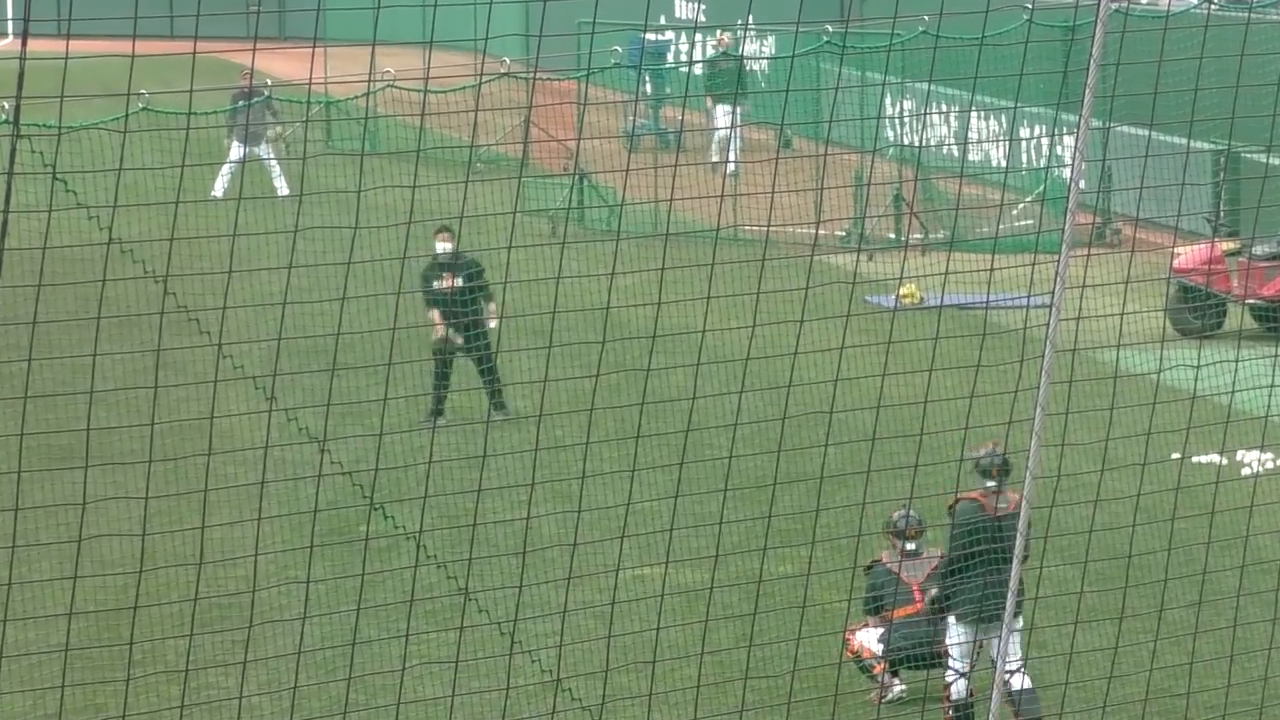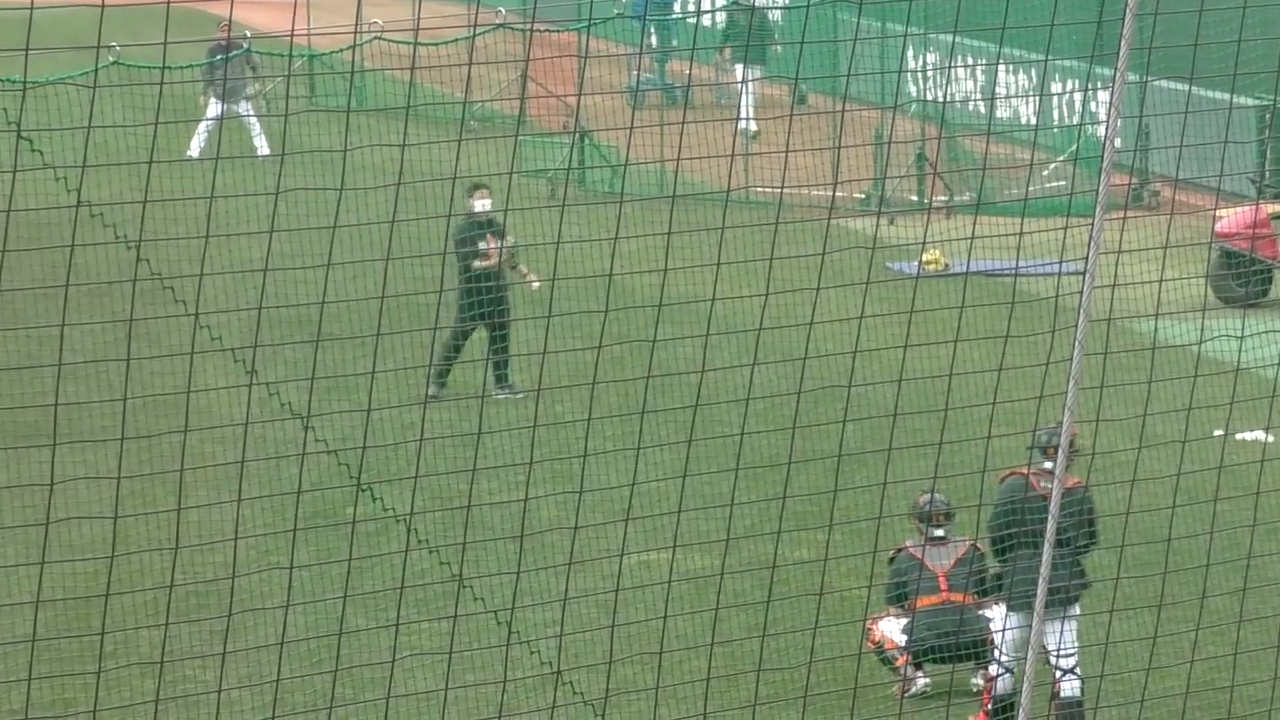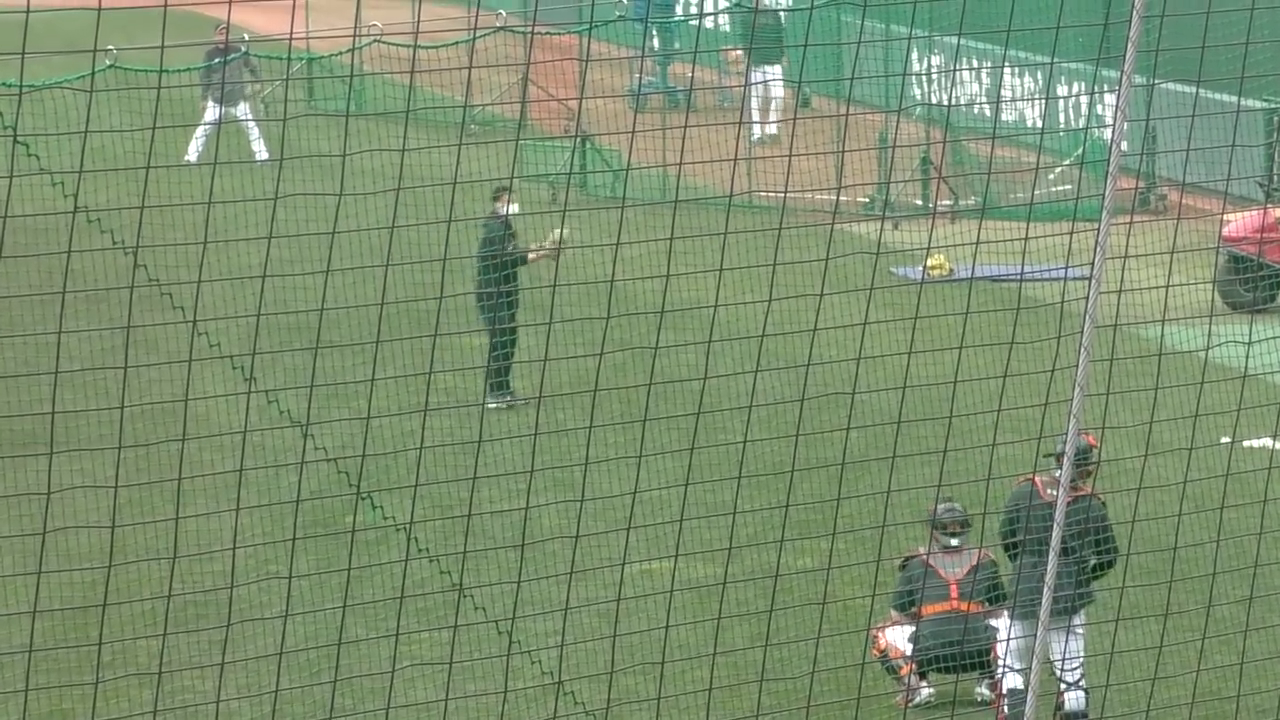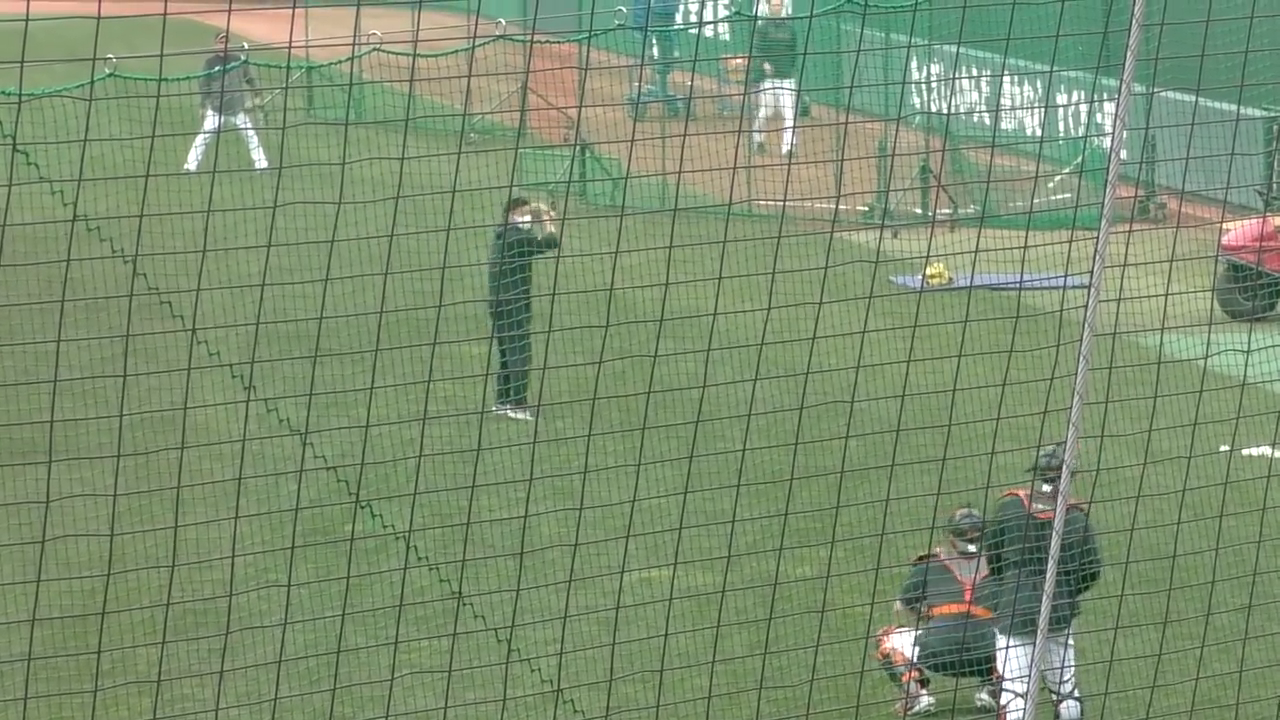
dt=0.3s
person 1, frame 1
left shoulder: (967, 507)
right shoulder: (1019, 507)
left elbow: (955, 556)
right elbow: (1022, 553)
left wrist: (943, 588)
left hip: (968, 599)
right hip: (1008, 599)
left knee: (958, 667)
right knee: (1013, 664)
person 1, frame 2
left shoulder: (1014, 484)
right shoulder: (1079, 492)
left elbow: (995, 531)
right elbow: (1089, 540)
left wrist: (1006, 561)
left hip: (1020, 586)
right hip: (1064, 588)
left knee: (1005, 657)
right knee: (1065, 662)
person 1, frame 3
left shoulder: (1025, 490)
right shoulder: (1092, 504)
left elbow: (1006, 537)
right elbow: (1108, 557)
left hip: (1026, 594)
right hip: (1069, 597)
left knee: (1012, 665)
right knee: (1071, 673)
person 1, frame 4
left shoulder: (1010, 506)
right shoulder: (1077, 516)
left elbow: (993, 556)
right elbow: (1091, 569)
left hip: (1015, 611)
right hip: (1059, 612)
left knee: (1016, 688)
right knee: (1064, 685)
person 2, frame 1
left shoulder: (469, 264)
right shoulder: (429, 270)
left elbow: (485, 292)
right elbow: (430, 303)
left wrist: (493, 314)
right wrist: (438, 325)
left hip: (472, 324)
right hip: (446, 327)
left knee: (486, 366)
right knee: (441, 370)
left ankle: (498, 407)
right ankle: (436, 413)
person 2, frame 2
left shoulder: (498, 225)
right shoulder: (463, 229)
left elbow: (506, 256)
right elbow: (467, 263)
left wrist: (523, 272)
right wrist: (490, 263)
left hip: (497, 290)
right hip: (472, 291)
left knee: (500, 337)
right knee: (458, 336)
left ankle: (502, 384)
right ankle: (438, 381)
person 2, frame 3
left shoulder: (505, 227)
right shoulder: (494, 229)
left elbow: (515, 256)
right elbow: (511, 258)
left wrist: (539, 251)
right wrist: (543, 253)
left hip: (506, 293)
right hip: (491, 294)
left knee: (508, 342)
right knee: (498, 341)
left ankle: (502, 390)
right ankle: (494, 392)
person 2, frame 4
left shoulder: (503, 237)
right shoulder: (518, 238)
left elbow: (534, 243)
right elbow: (552, 242)
left wrist: (536, 222)
right wrist: (546, 221)
left hip: (502, 305)
right hip: (513, 306)
left knee: (509, 354)
right knee: (521, 355)
left ankle: (503, 401)
right ankle: (518, 405)
person 3, frame 1
left shoulder: (880, 570)
right shoulder: (942, 564)
left elbow: (873, 622)
left hip: (900, 652)
right hip: (943, 649)
left knee: (854, 637)
left ankle: (889, 683)
person 3, frame 2
left shoulder: (904, 558)
right shoulder: (973, 551)
left elbow: (895, 611)
right elbow: (987, 602)
left hip: (926, 645)
right hip: (973, 642)
left knee: (876, 628)
right knee: (996, 611)
left ankle: (913, 676)
right ankle: (983, 673)
person 3, frame 3
left shoulder: (915, 564)
right shoulder: (985, 561)
left elbow: (898, 616)
right elbow: (998, 611)
left hip: (932, 654)
right hip: (979, 652)
left knee: (883, 636)
right knee: (1005, 620)
left ankle: (916, 685)
right ankle: (989, 683)
person 3, frame 4
left shoulder: (931, 563)
left elbow: (902, 605)
left hip: (938, 653)
right hip: (985, 656)
left knee: (888, 639)
left ankle: (917, 694)
right ankle: (991, 689)
